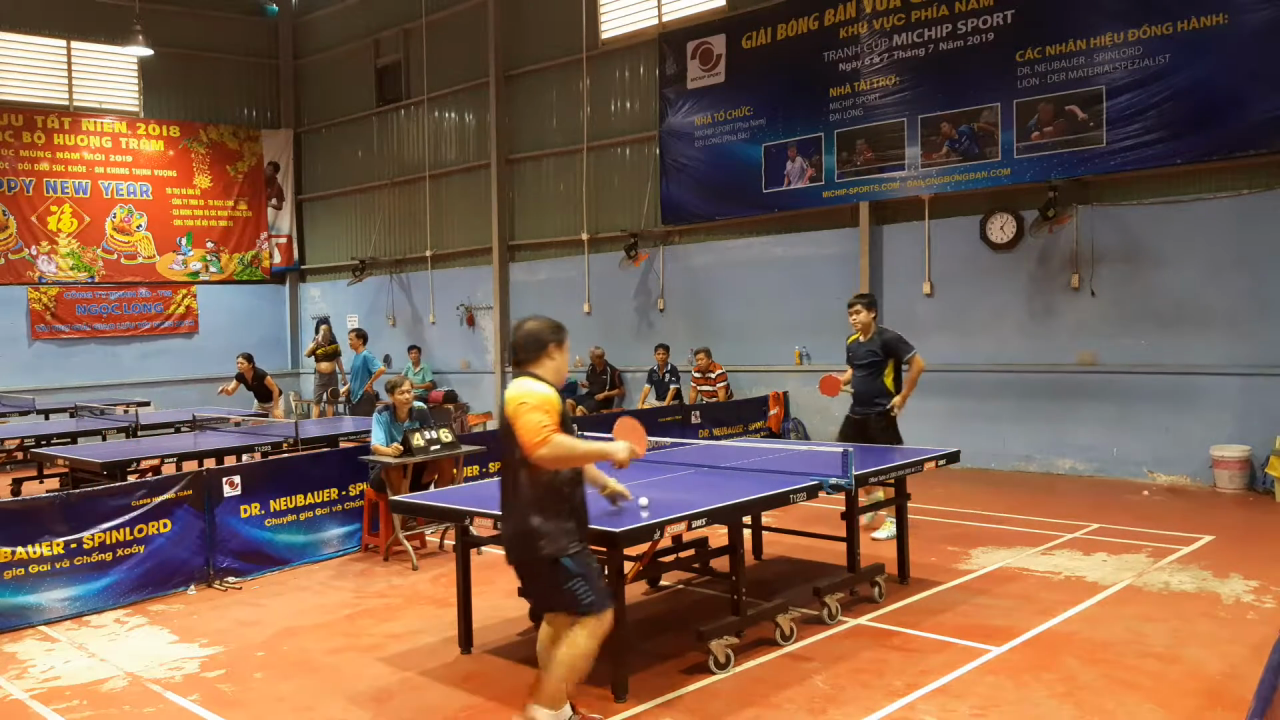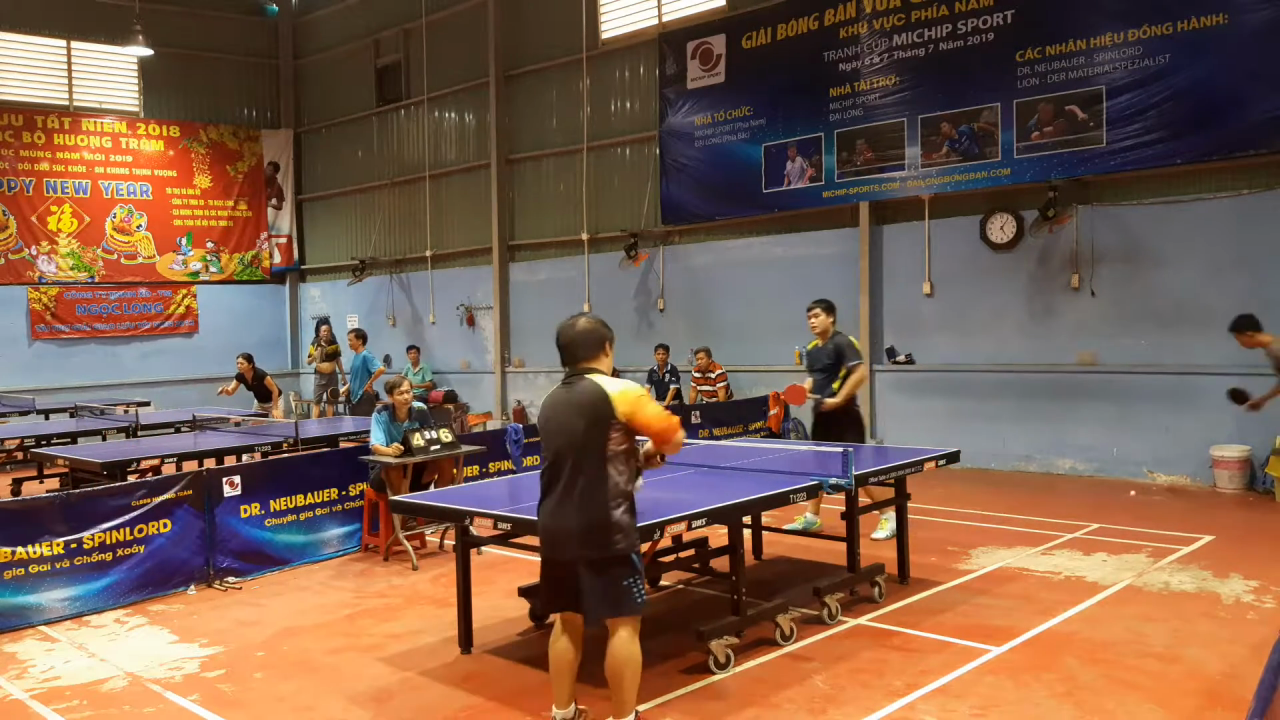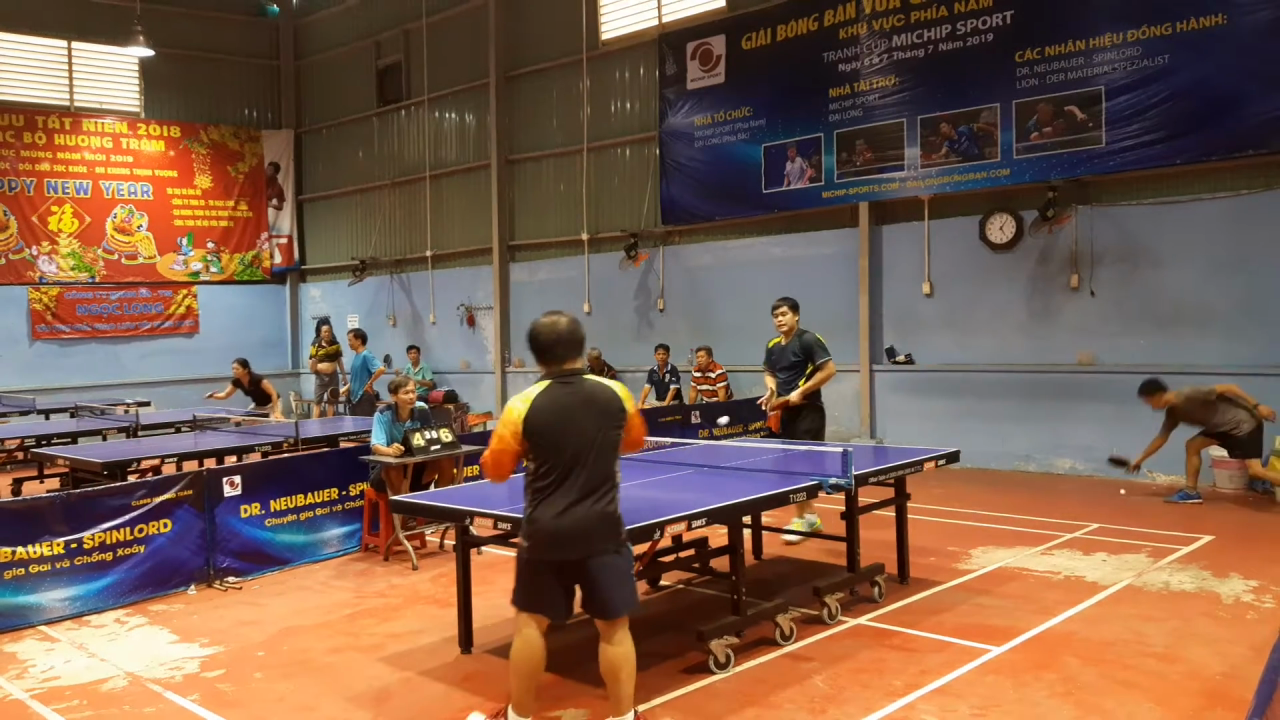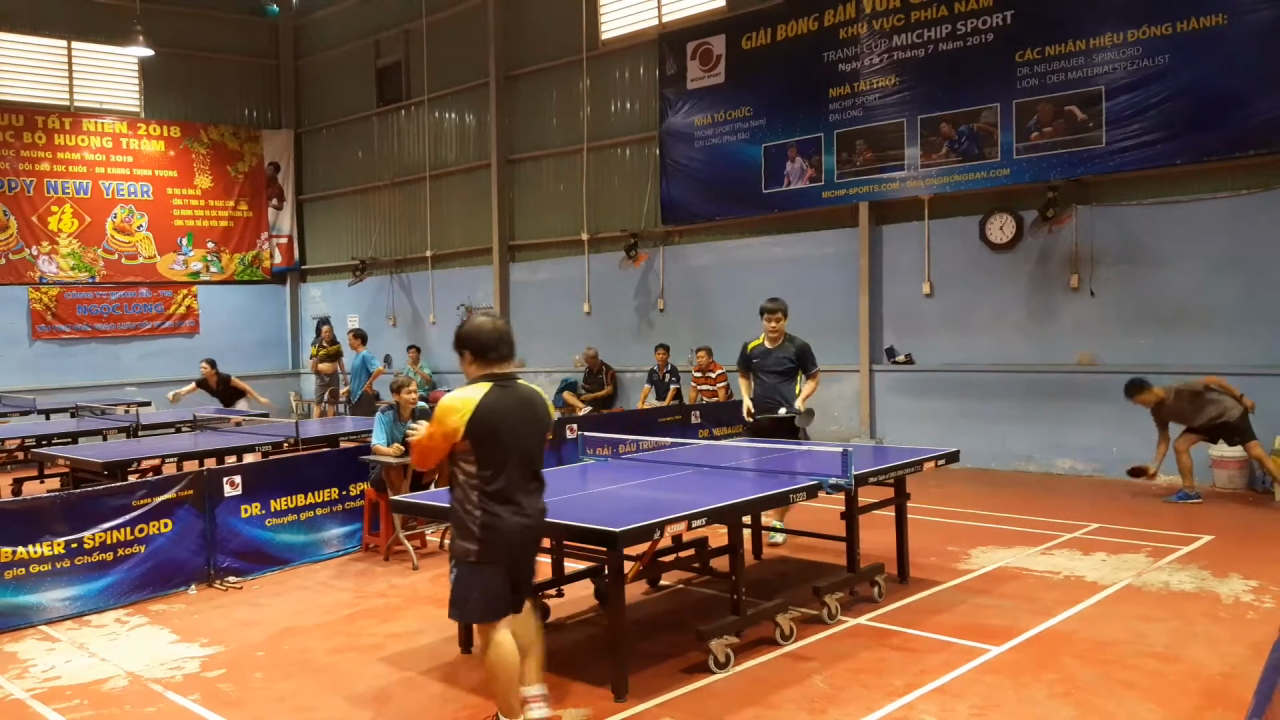
dt=0.4s
person 1, frame 1
left shoulder: (536, 393)
right shoulder: (533, 392)
right elbow: (547, 450)
left wrist: (604, 482)
right wrist: (611, 452)
left hip: (544, 531)
right hip: (548, 534)
left knee: (558, 619)
right knee: (595, 619)
person 1, frame 2
left shoulder: (552, 401)
right shoulder: (619, 391)
right elbow: (673, 438)
right wrist: (651, 450)
left hip: (557, 529)
right hip: (605, 531)
left knee: (568, 620)
right knee: (624, 624)
person 1, frame 3
left shoulder: (522, 406)
right shoulder: (615, 395)
left elbow: (495, 471)
right elbow: (634, 441)
left hip: (545, 532)
right hip: (601, 530)
left knee: (531, 623)
right knee: (614, 627)
person 1, frame 4
left shoulder: (458, 404)
right shoulder: (538, 400)
left elbow: (424, 460)
left wrist: (427, 437)
left hip: (481, 532)
right hip: (527, 524)
left knee: (494, 625)
right knee: (520, 608)
person 2, frame 1
left shoulder: (888, 338)
right shoulder: (852, 342)
left elbow: (917, 364)
left wrist: (903, 396)
right wrist: (841, 381)
left hip: (881, 412)
right hip: (856, 411)
left ankle: (893, 520)
right ankle: (874, 497)
person 2, frame 2
left shoulder: (842, 343)
right shoulder: (812, 349)
left elbow: (860, 373)
left wrist: (839, 400)
right wrist: (805, 389)
left hip: (845, 417)
right hip: (823, 416)
left ankle: (889, 516)
right ankle: (812, 517)
person 2, frame 3
left shoulder: (809, 340)
right shoulder: (772, 346)
left elbow: (829, 369)
right elbow: (769, 373)
left wrist: (801, 392)
right wrist: (771, 390)
left hip: (808, 411)
right hip: (787, 412)
left ankle: (800, 519)
right ankle: (810, 517)
person 2, frame 4
left shoulder: (799, 347)
right shoulder: (750, 348)
left elbow: (813, 378)
right elbow: (743, 375)
left wrist: (801, 399)
right wrist: (746, 398)
left hip: (788, 419)
right hip: (759, 418)
left ankle: (778, 523)
right ankle: (775, 509)
